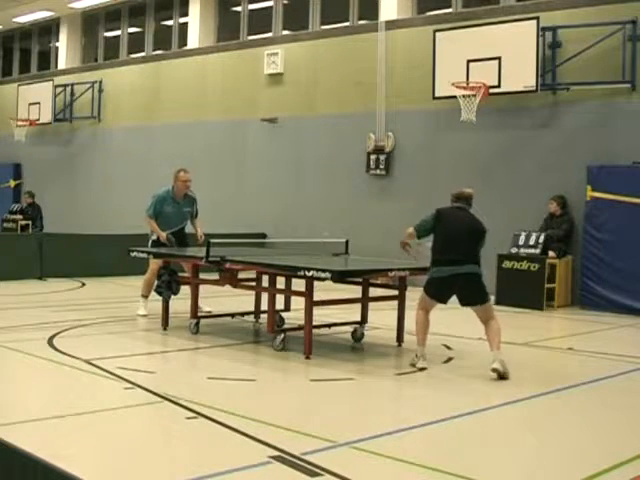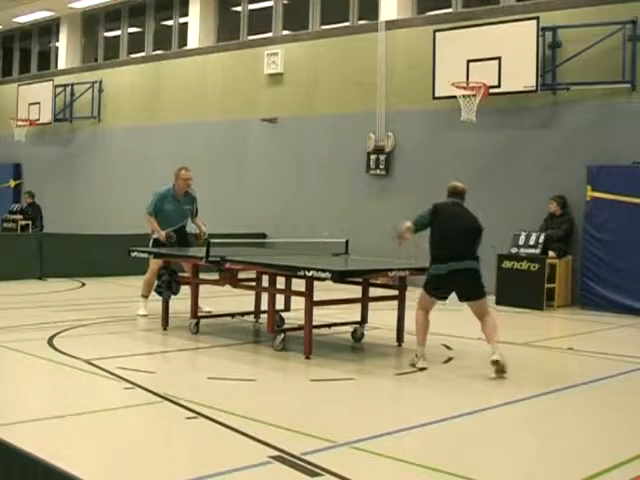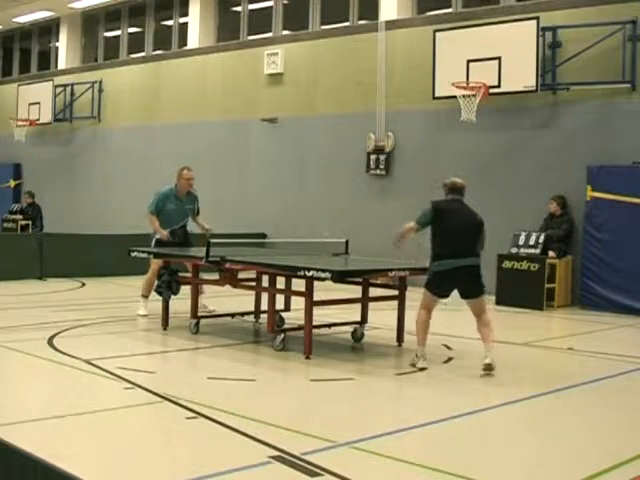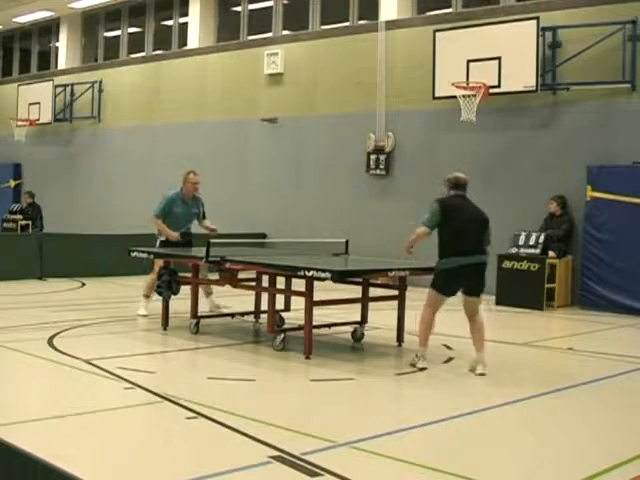
dt=0.1s
person 1, frame 1
left shoulder: (439, 214)
right shoulder: (479, 225)
left elbow: (411, 233)
left wrist: (404, 242)
left hip: (441, 273)
right hip: (470, 274)
left knee: (423, 309)
right knee: (490, 319)
left ankle: (420, 357)
right ankle: (497, 359)
person 1, frame 2
left shoulder: (437, 209)
right shoulder: (474, 221)
left elbow: (408, 227)
left wrist: (401, 234)
left hip: (441, 270)
right hip: (469, 270)
left knee: (422, 308)
right knee: (485, 316)
left ankle: (420, 356)
right ankle: (496, 354)
person 1, frame 3
left shoulder: (437, 207)
right shoulder: (476, 218)
left elbow: (412, 227)
left wrist: (399, 237)
left hip: (442, 267)
right hip: (471, 267)
left knee: (425, 308)
right knee: (481, 314)
left ankle: (420, 356)
right ankle: (489, 355)
person 1, frame 4
left shoulder: (442, 203)
right shoulder: (479, 213)
left elbow: (424, 230)
right elbow: (485, 246)
left wrist: (410, 243)
left hip: (450, 265)
right hip: (477, 264)
left knee: (430, 308)
right knee: (473, 313)
left ankle: (421, 356)
right ankle: (480, 361)
person 2, frame 1
left shoulder: (191, 198)
right shoulder: (161, 196)
left elbow: (194, 217)
right elbow: (149, 218)
left wrist: (198, 230)
right wrist: (160, 233)
left hip: (179, 236)
right hip: (160, 237)
right knee: (154, 268)
right ankle: (143, 304)
person 2, frame 2
left shoulder: (191, 197)
right shoulder: (162, 194)
left elbow: (194, 216)
right elbow: (149, 215)
left wrist: (200, 227)
right wrist: (158, 231)
left hip: (180, 235)
right hip: (161, 237)
left knee: (192, 268)
right knee: (154, 269)
right ankle: (143, 304)
person 2, frame 3
left shoulder: (193, 196)
right shoulder: (164, 194)
left elbow: (195, 215)
right elbow: (151, 214)
left wrist: (203, 225)
right wrist: (160, 231)
left hip: (181, 235)
right hip: (163, 237)
right knee: (155, 269)
left ankle: (200, 301)
right ankle: (143, 304)
person 2, frame 4
left shoulder: (198, 200)
right shoulder: (171, 198)
left elbow: (202, 220)
right elbow: (156, 218)
left wrist: (210, 227)
right wrist: (170, 234)
left hip: (184, 239)
right hip: (166, 240)
left knee: (202, 267)
right knee: (158, 270)
left ankle: (211, 302)
right ankle: (144, 304)
